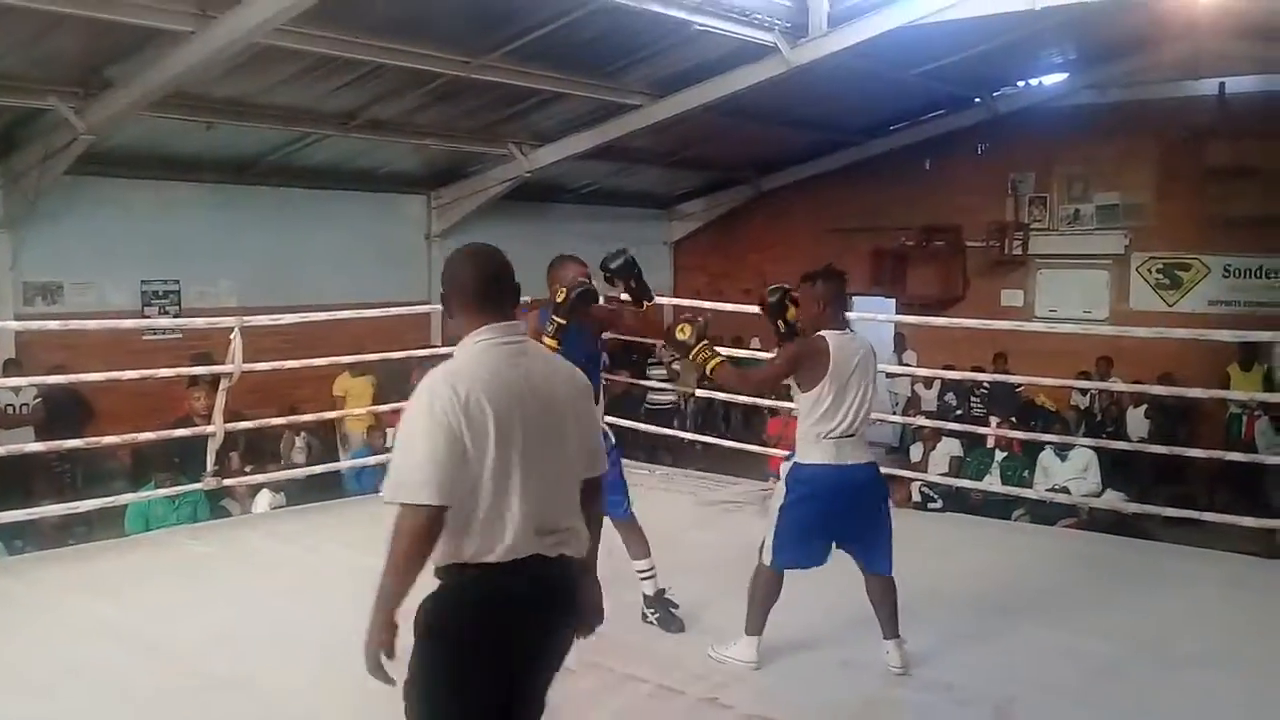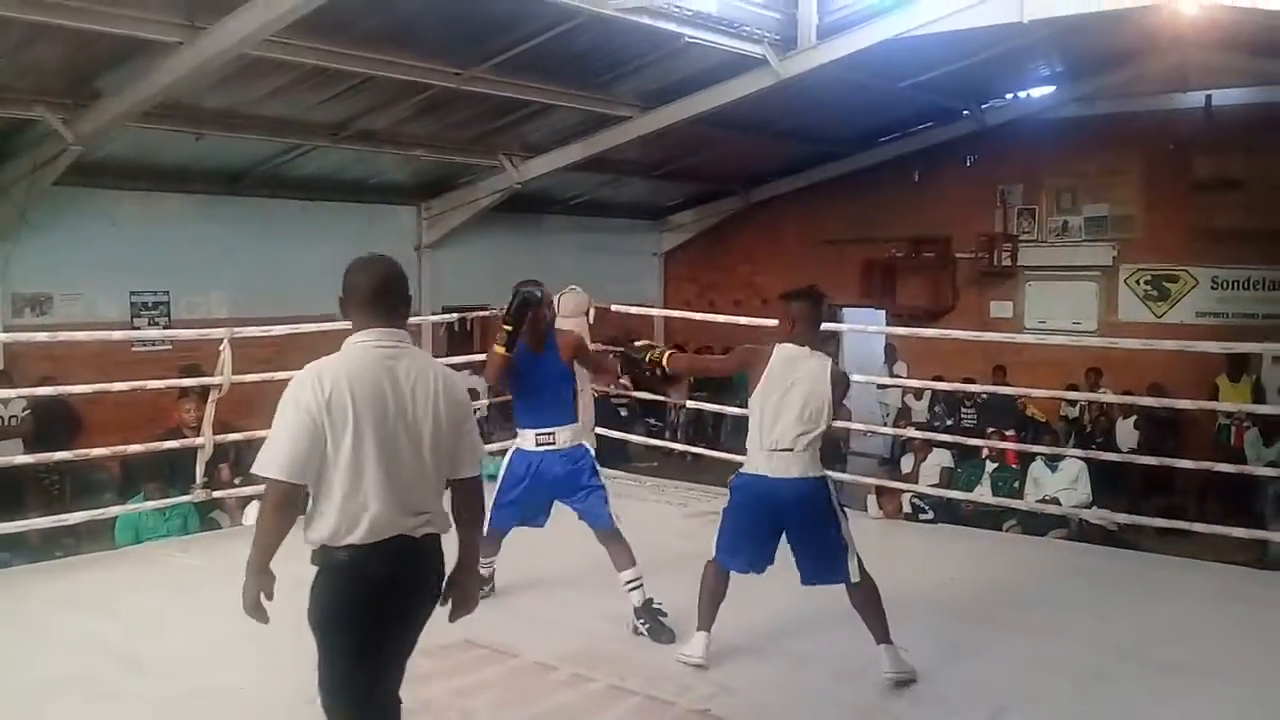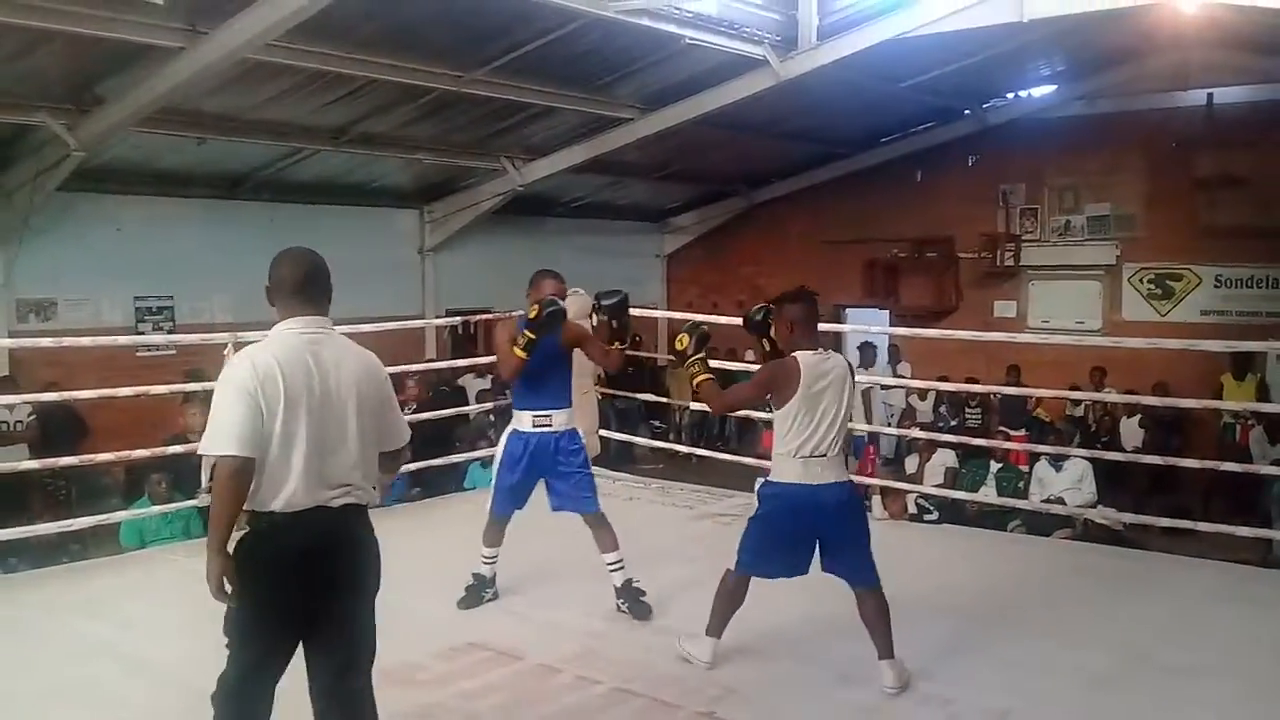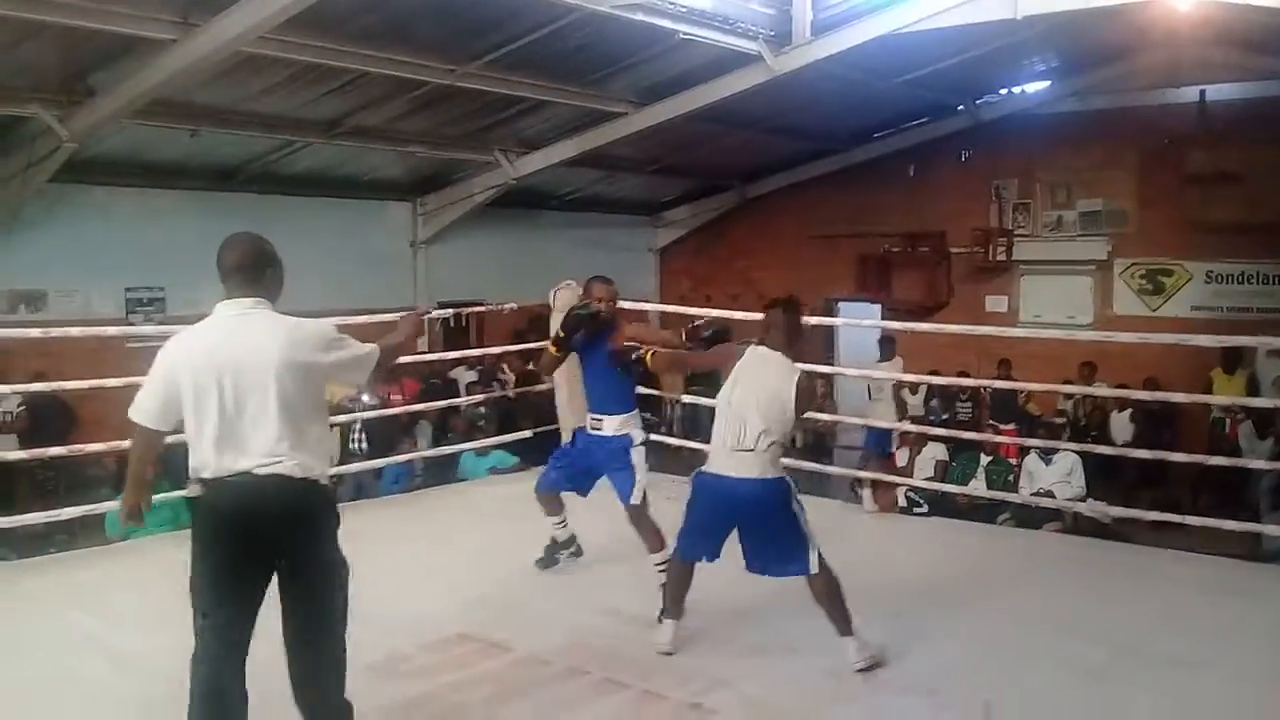
dt=0.5s
person 1, frame 1
left shoulder: (446, 385)
right shoulder: (569, 376)
left elbow: (423, 517)
right elbow: (591, 488)
left wrist: (384, 612)
right wrist: (586, 575)
left hip: (478, 596)
right hip: (557, 588)
person 1, frame 2
left shoulder: (320, 380)
right shoulder: (444, 381)
left elbow: (284, 491)
right elbow: (468, 488)
left wrist: (257, 566)
right wrist: (468, 568)
left hip: (351, 568)
right hip: (421, 562)
person 1, frame 3
left shoulder: (252, 365)
right shoulder: (365, 364)
left elbow: (233, 469)
right elbow: (393, 455)
left wrist: (216, 549)
left hip: (277, 537)
right hip: (349, 534)
left knee: (251, 669)
right knee: (346, 675)
person 1, frame 4
left shoulder: (184, 345)
right shoulder: (304, 336)
left elbow: (148, 428)
right elbow: (375, 358)
left wrist: (135, 487)
right wrist: (405, 334)
left hip: (223, 502)
right hip: (297, 498)
left knee: (220, 633)
right knee: (318, 619)
person 2, frame 1
left shoulder: (808, 348)
right shoulder: (865, 348)
left elbow: (749, 383)
left wrist: (699, 348)
right wrist: (786, 330)
left hip: (813, 474)
right hip: (861, 471)
left knee: (772, 559)
right knee: (874, 563)
left ankle: (748, 645)
right ankle: (894, 647)
person 2, frame 2
left shoulder: (760, 357)
right shoulder: (836, 377)
left elbow: (696, 365)
left wrist: (651, 354)
left hip: (754, 482)
right hip: (806, 485)
left knee: (722, 561)
right knee: (851, 570)
left ankle: (698, 643)
right ankle: (889, 656)
person 2, frame 3
left shoulder: (782, 370)
right shoulder: (844, 367)
left elbow: (722, 403)
left wrist: (692, 357)
right wrist: (770, 338)
left hip: (785, 491)
right hip: (837, 490)
left knee: (741, 567)
right knee: (865, 581)
left ankle: (707, 643)
right ankle: (889, 667)
person 2, frame 4
left shoulder: (737, 356)
right shoulder: (804, 384)
left elbow: (678, 361)
left wrist: (649, 355)
left hip: (715, 479)
right hip: (764, 485)
left knee: (685, 552)
right knee: (811, 563)
left ankle: (667, 630)
right ankle: (854, 646)
person 3, frame 1
left shoulder: (595, 315)
right shoulder: (534, 321)
left wrist: (636, 286)
right wrist: (561, 317)
left knee: (624, 518)
left ankle: (653, 598)
person 3, frame 2
left shoulder: (569, 341)
right shoulder: (505, 346)
left elbow: (601, 367)
right elbow: (492, 379)
right wrist: (508, 328)
left hip: (571, 452)
right hip: (528, 454)
left knee: (607, 529)
right knee: (493, 526)
left ankle: (643, 609)
right ankle: (483, 577)
person 3, frame 3
left shoulder: (571, 331)
right shoulder: (508, 330)
left elbow: (612, 365)
right elbow: (507, 373)
left wrist: (617, 327)
right wrist: (533, 330)
left hip: (564, 435)
right hip: (523, 435)
left knee: (593, 513)
right knee: (498, 513)
left ankle: (624, 587)
right ankle: (484, 580)
person 3, frame 4
left shoulder: (629, 333)
right shoulder: (578, 332)
left elbow: (670, 340)
right elbow: (544, 367)
right wrist: (564, 332)
left hip: (623, 434)
right hip: (590, 432)
left knee: (636, 512)
right knee: (546, 488)
left ankle: (669, 580)
right ankle: (563, 540)
